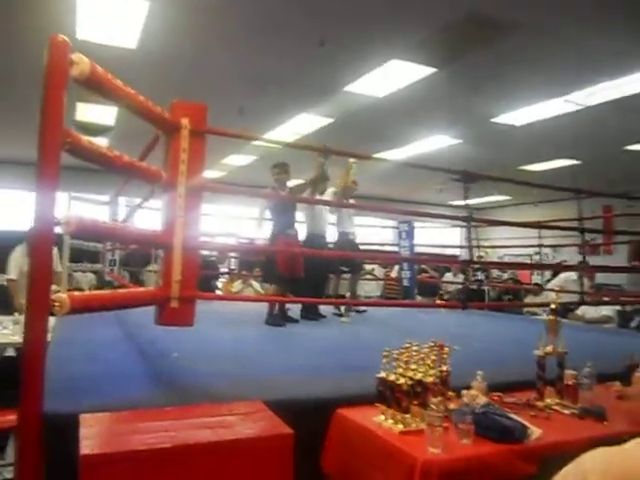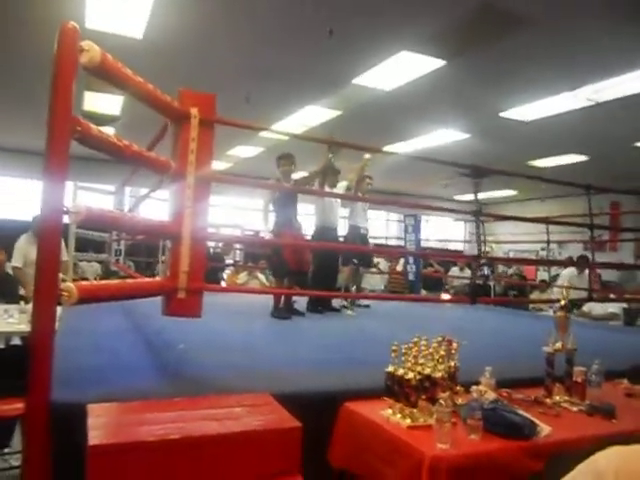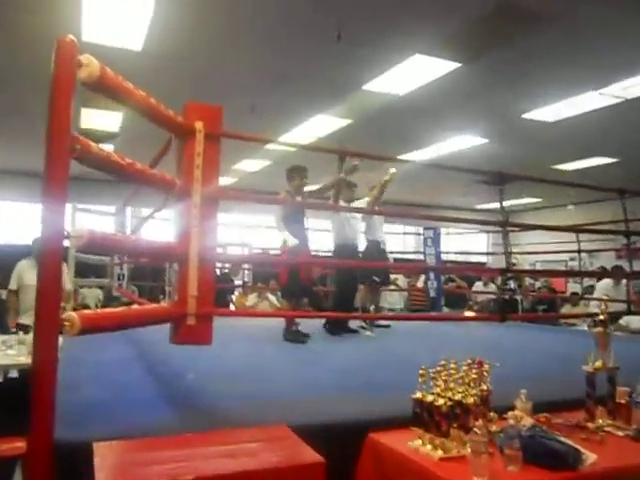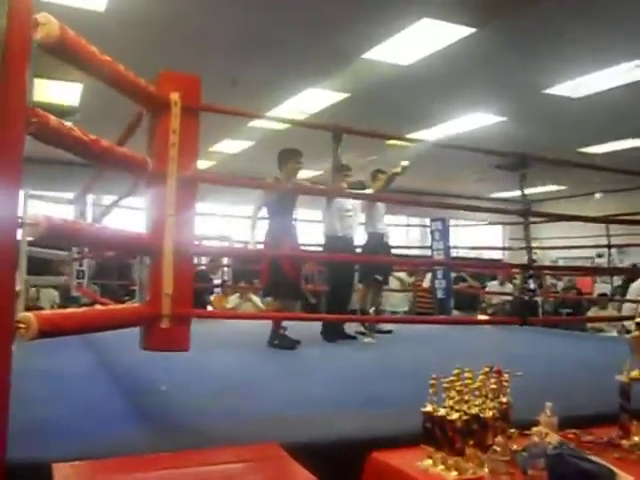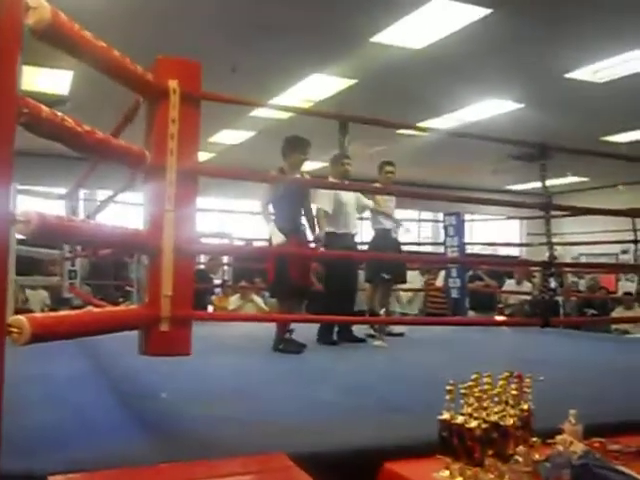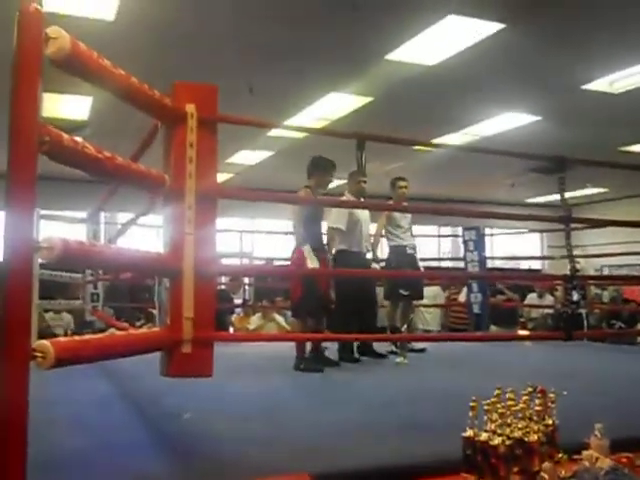
dt=0.5s
person 1, frame 1
left shoulder: (294, 191)
right shoulder: (271, 193)
left elbow: (316, 178)
right elbow: (261, 214)
left hip: (292, 237)
right hip: (278, 237)
left knee: (290, 277)
right knee: (277, 278)
left ankle: (281, 311)
right ankle: (271, 314)
person 1, frame 2
left shoulder: (297, 183)
left elbow: (319, 171)
right elbow: (266, 206)
left wrist: (331, 156)
left hip: (295, 229)
right hip: (281, 229)
left knee: (296, 269)
right knee: (282, 270)
left ankle: (288, 303)
right ankle: (276, 306)
person 1, frame 3
left shoulder: (303, 196)
right shoulder: (285, 196)
left elbow: (325, 188)
right elbow: (279, 220)
left wrist: (345, 174)
right wrist: (288, 237)
left hip: (302, 244)
right hip: (291, 245)
left knee: (302, 287)
right knee: (292, 288)
left ankle: (292, 325)
right ankle: (289, 329)
person 1, frame 4
right shoulder: (274, 183)
right elbow: (256, 210)
right wrist: (252, 239)
left hip: (291, 236)
right hip: (276, 237)
left knee: (292, 287)
right knee: (281, 287)
left ankle: (279, 330)
right ankle: (275, 333)
person 1, frame 5
right shoulder: (277, 176)
right elbow: (264, 206)
left wrist: (315, 235)
right wrist: (274, 231)
left hip: (299, 234)
right hip: (283, 235)
left knee: (298, 288)
right knee: (285, 289)
person 1, frame 6
left shoulder: (317, 196)
right shoulder: (306, 193)
right elbow: (298, 226)
right wrist: (309, 256)
left hip: (319, 253)
right hip: (306, 254)
left knee: (320, 306)
right knee: (304, 309)
person 2, frame 1
left shoulder: (327, 196)
right shoulder: (311, 197)
right elbow: (314, 182)
left hip: (322, 240)
right hip: (312, 240)
left knee: (322, 275)
right knee: (311, 275)
left ankle: (313, 307)
right ankle: (306, 309)
person 2, frame 2
left shoulder: (337, 191)
right shoulder: (320, 189)
right elbow: (323, 173)
left hip: (333, 233)
right hip: (322, 233)
left knee: (332, 269)
right knee: (320, 269)
left ankle: (326, 301)
right ankle: (313, 302)
person 2, frame 3
right shoulder: (337, 205)
right elbow: (337, 191)
left hip: (353, 251)
right hip: (342, 250)
left knee: (351, 287)
right knee: (342, 287)
left ankle: (342, 323)
right ankle: (331, 323)
person 2, frame 4
right shoulder: (332, 195)
right elbow: (333, 188)
right wrist: (342, 186)
left hip: (348, 244)
right hip: (335, 243)
left knee: (346, 287)
right knee: (336, 287)
left ankle: (338, 327)
right ankle: (328, 328)
person 2, frame 5
left shoulder: (351, 190)
right shoulder: (327, 188)
left elbow: (369, 205)
right elbow: (321, 213)
right wrist: (321, 236)
left hip: (349, 241)
right hip: (335, 240)
left knee: (350, 288)
right knee: (334, 288)
person 2, frame 6
left shoulder: (364, 207)
right shoulder: (343, 205)
right elbow: (333, 231)
right wrist: (329, 255)
left hip: (361, 258)
right hip: (346, 258)
left knee: (369, 302)
right knee: (345, 306)
person 3, frame 1
left shoulder: (352, 202)
right shoulder: (339, 199)
right elbow: (344, 186)
left hip: (352, 240)
right hip: (343, 240)
left knee: (356, 271)
right knee: (338, 273)
left ankle: (351, 304)
right ankle: (337, 305)
person 3, frame 2
left shoulder: (366, 200)
right shoulder: (354, 195)
right elbow: (356, 180)
left wrist: (368, 239)
left hip: (363, 234)
right hip: (354, 233)
left knee: (361, 267)
right knee: (352, 265)
left ankle: (355, 298)
person 3, frame 3
left shoulder: (380, 212)
right shoulder: (368, 208)
right elbow: (375, 195)
left wrist: (387, 254)
right wrist: (386, 180)
left hip: (380, 248)
right hip: (372, 248)
left knee: (378, 284)
right knee: (368, 284)
person 3, frame 4
left shoulder: (381, 199)
right shoulder: (369, 195)
right elbow: (379, 188)
right wrist: (394, 173)
left hip: (382, 241)
right hip: (374, 240)
left knee: (379, 283)
right knee: (369, 282)
left ankle: (374, 321)
right ankle: (363, 321)
person 3, frame 5
left shoulder: (392, 194)
right elbow: (380, 207)
right wrist: (396, 220)
left hip: (392, 237)
right hip: (381, 237)
left knee: (389, 282)
right knee: (376, 281)
left ankle: (383, 322)
person 3, frame 6
right shoulder: (388, 209)
right elbow: (379, 232)
left wrist: (415, 253)
right wrist: (375, 255)
left hip: (410, 254)
right hip: (397, 254)
left knee: (409, 298)
right knee: (395, 299)
left ankle: (405, 339)
